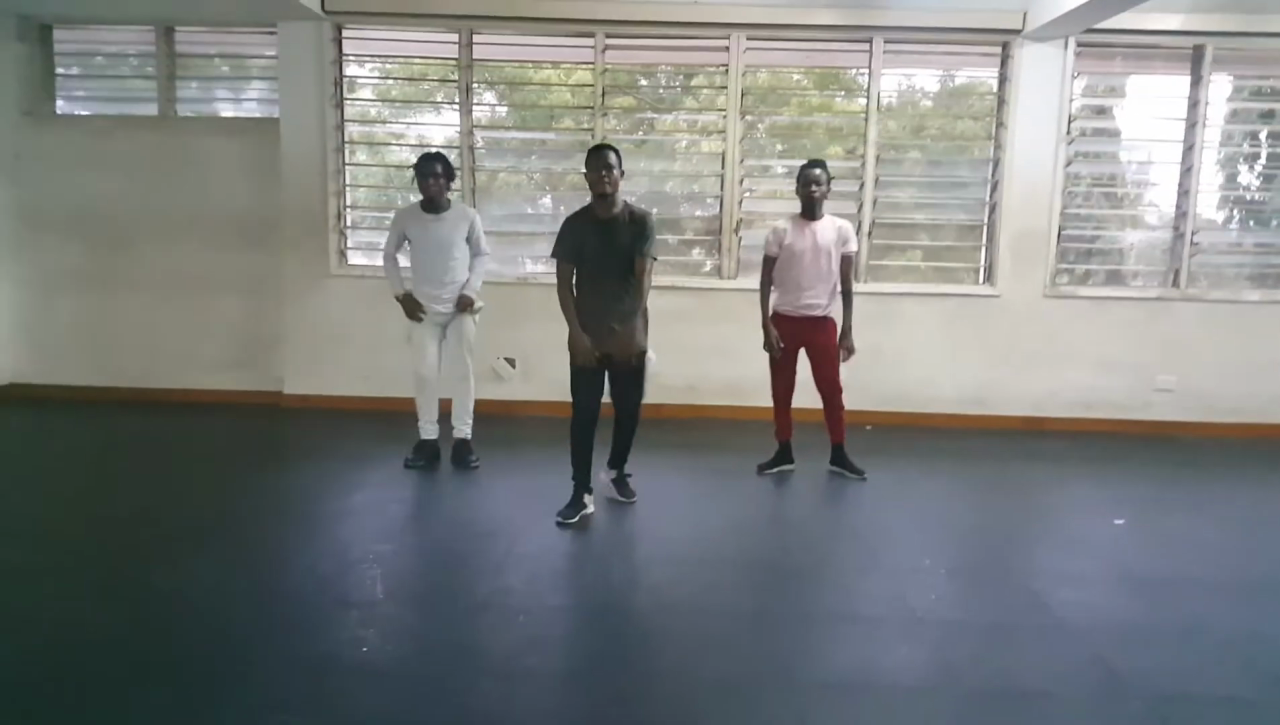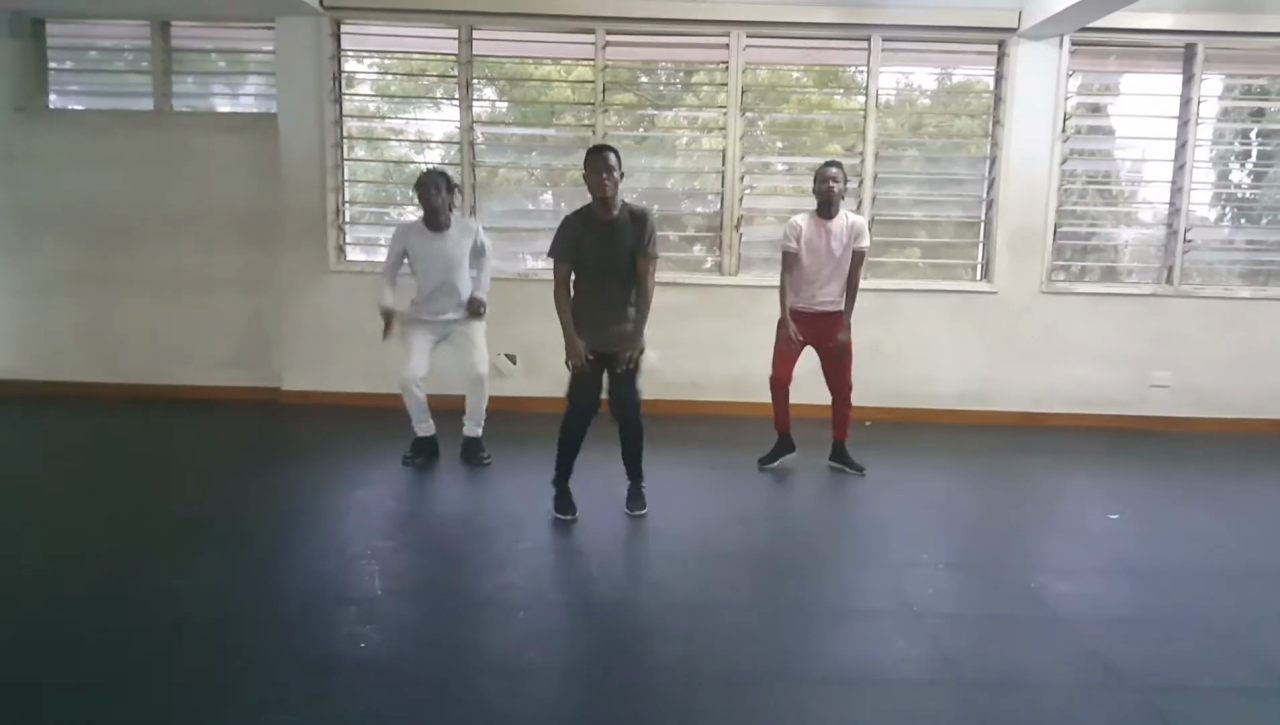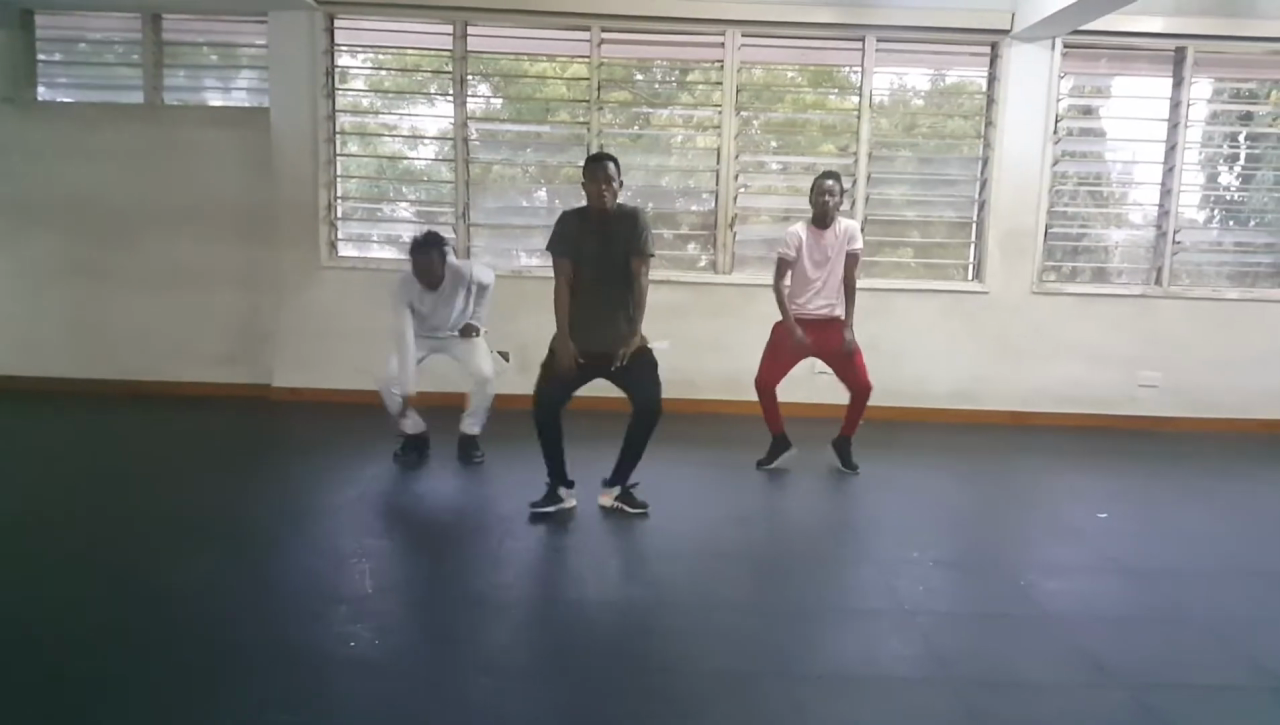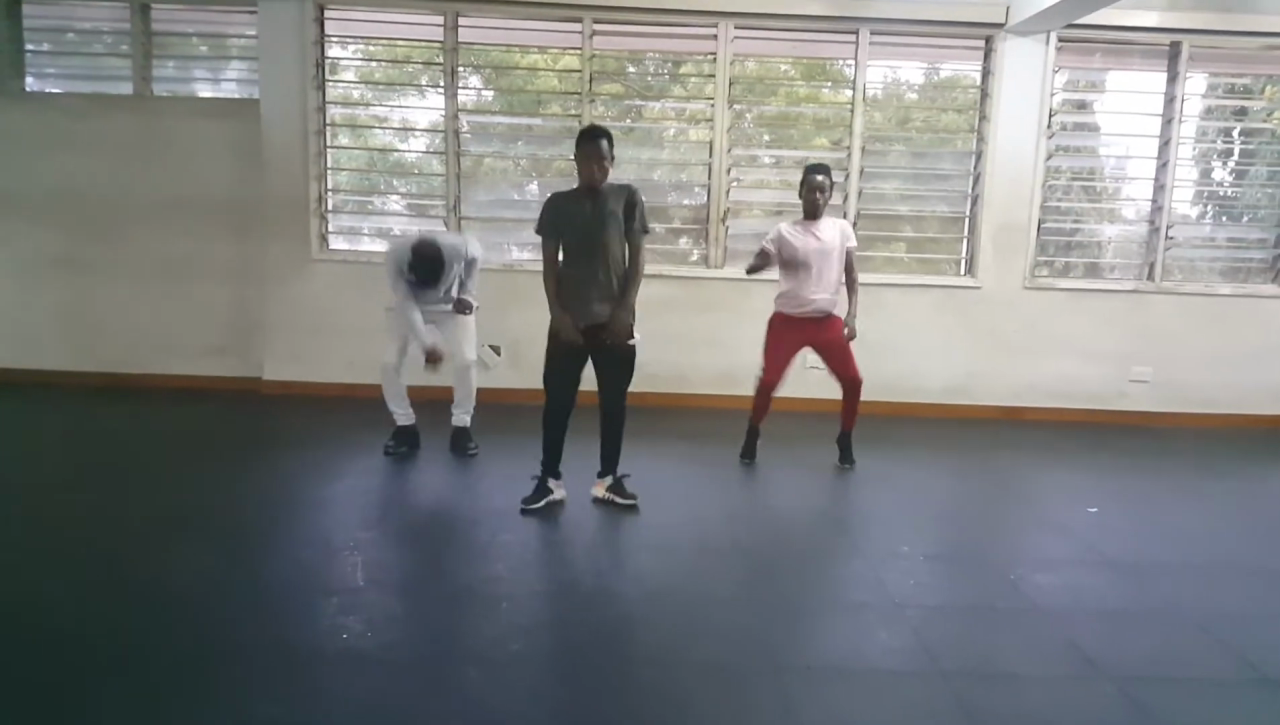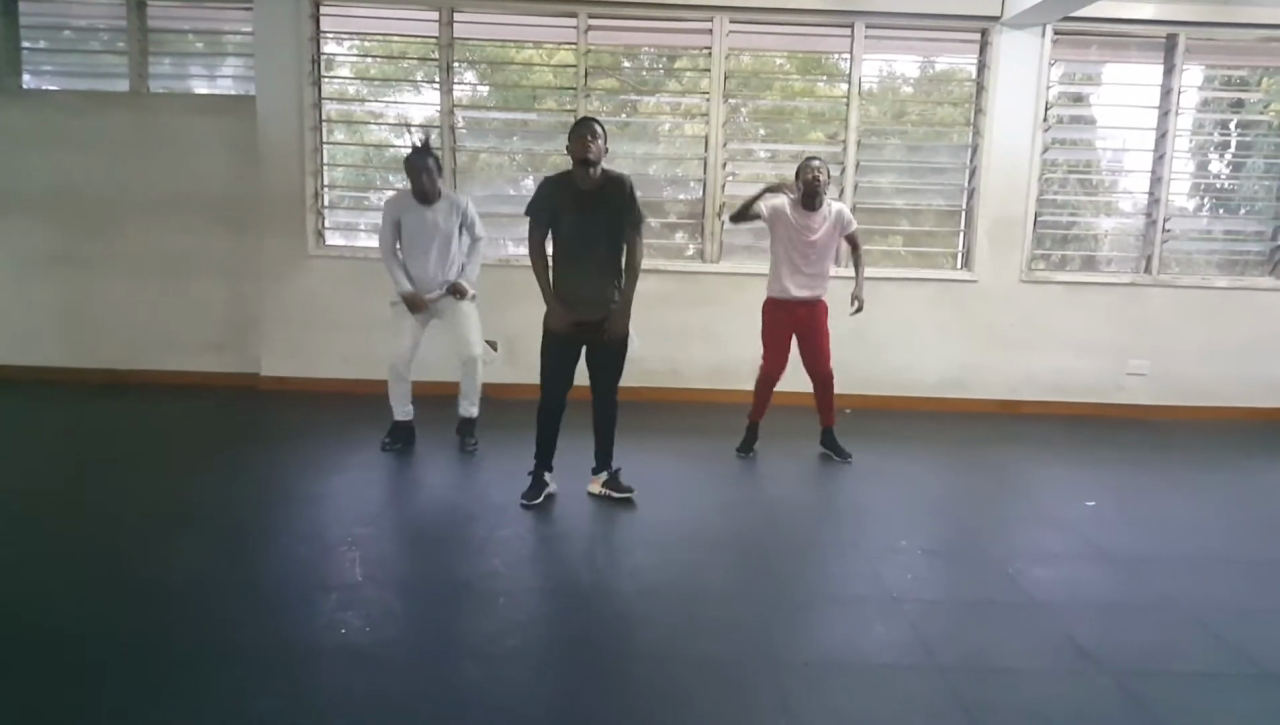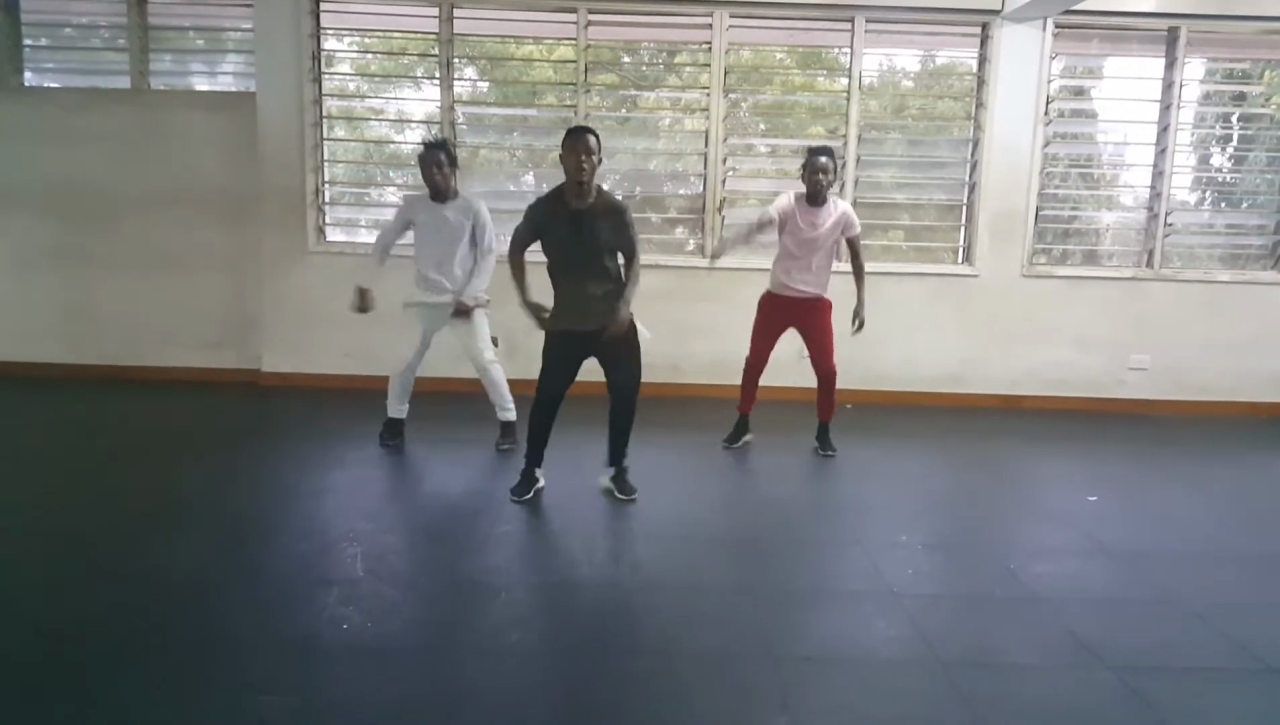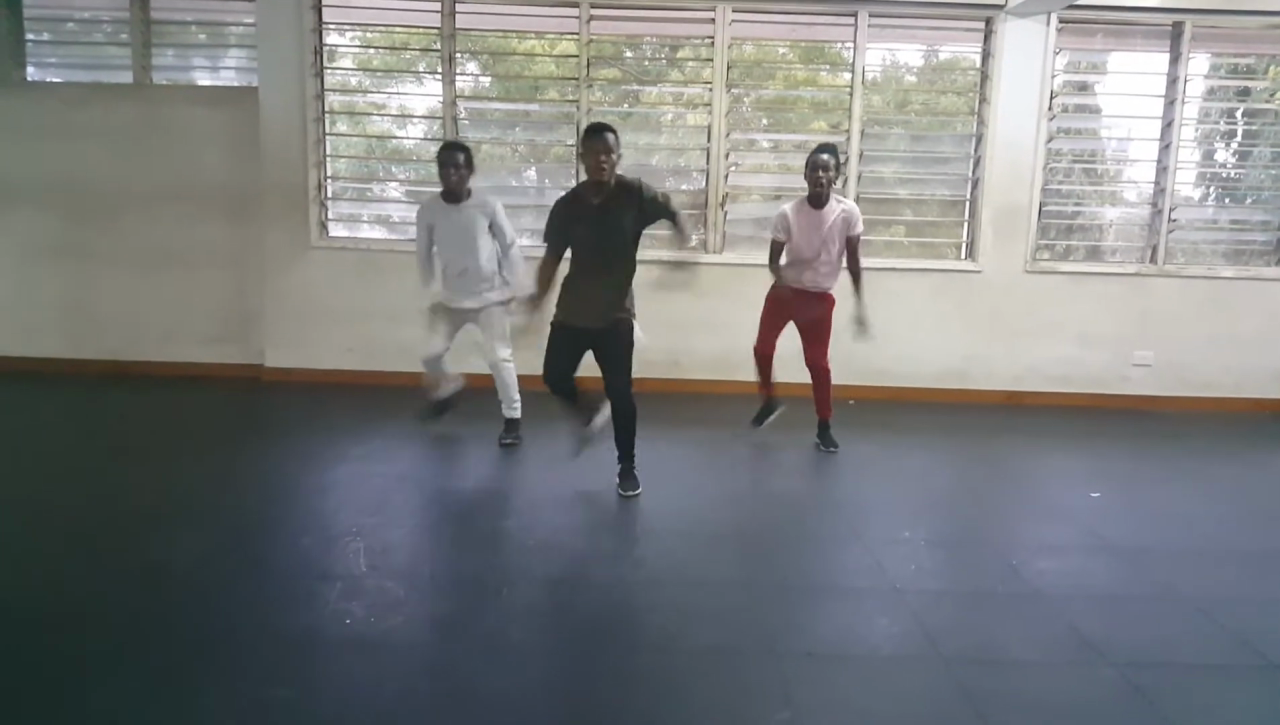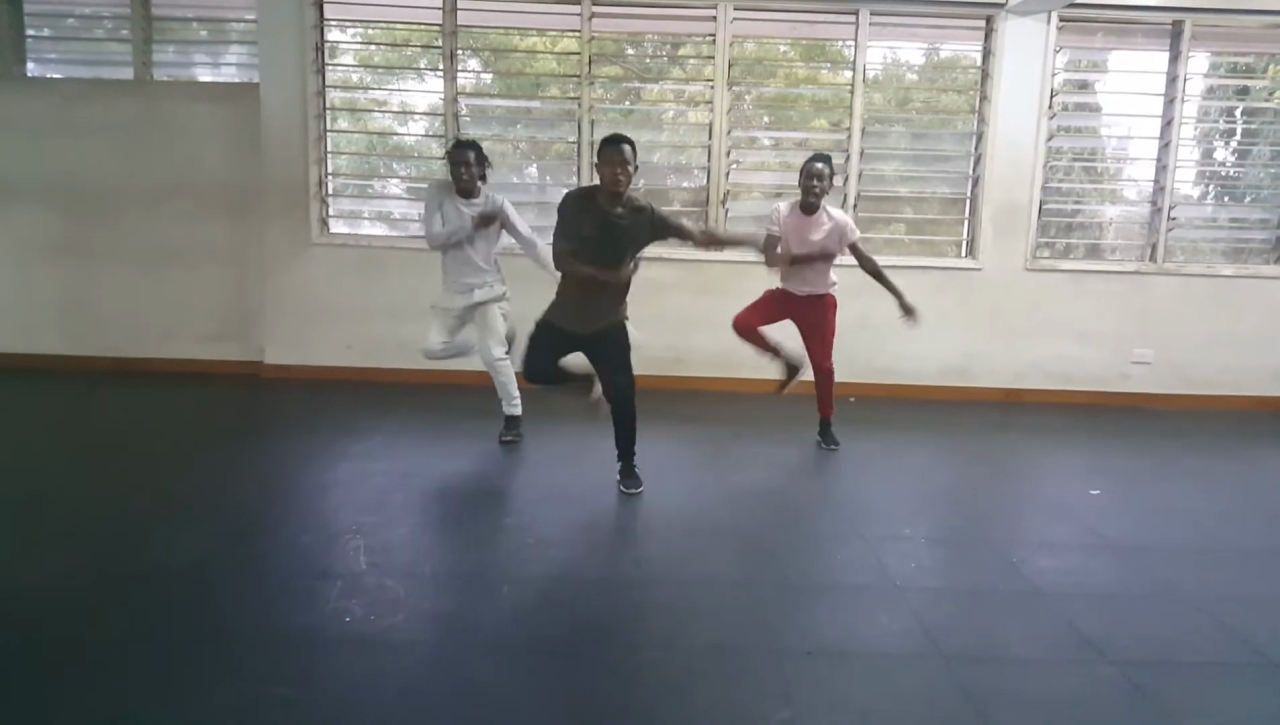
dt=0.2s
person 1, frame 1
left shoulder: (640, 220)
right shoulder: (575, 224)
left elbow: (644, 274)
right elbow: (563, 281)
left wrist: (635, 326)
right wrist: (576, 332)
left hip: (627, 333)
right hip: (587, 336)
left knee: (629, 408)
right knee: (584, 412)
left ankle: (617, 470)
right ankle: (581, 492)
person 1, frame 2
left shoulder: (640, 219)
right shoulder: (573, 225)
left elbow: (646, 278)
right elbow: (561, 284)
left wrist: (639, 333)
right wrist: (570, 337)
left hip: (625, 332)
right hip: (585, 336)
left knee: (625, 409)
right knee: (582, 407)
left ankle: (635, 485)
right ankle: (562, 487)
person 1, frame 3
left shoulder: (634, 220)
right shoulder: (569, 223)
left elbow: (640, 279)
right elbow: (562, 282)
left wrist: (635, 333)
right wrist: (562, 338)
left hip: (622, 337)
right hip: (579, 338)
left knee: (650, 406)
right knee: (546, 403)
left ankle: (617, 486)
right ankle: (560, 486)
person 1, frame 4
left shoulder: (627, 197)
right shoulder: (558, 204)
left elbow: (637, 255)
right elbow: (550, 262)
left wrist: (627, 308)
right wrist: (557, 314)
left hip: (613, 317)
right hip: (570, 318)
left knee: (613, 399)
right knee: (558, 399)
left ankle: (608, 478)
right ankle: (550, 479)
person 1, frame 5
left shoulder: (620, 187)
right shoulder: (551, 189)
left elbow: (634, 249)
right elbow: (536, 246)
left wrist: (625, 305)
right wrist: (551, 303)
left hip: (608, 312)
right hip: (564, 313)
left knee: (606, 394)
right knee: (552, 393)
left ankle: (603, 473)
right ankle: (542, 474)
person 1, frame 6
left shoulder: (614, 209)
right shoulder: (544, 208)
left elbow: (632, 259)
right elbow: (516, 251)
left wrist: (623, 307)
right wrist: (527, 302)
left hip: (612, 321)
right hip: (566, 322)
left knee: (626, 394)
right knee: (547, 396)
left ankle: (617, 470)
right ankle: (531, 471)
person 1, frame 7
left shoulder: (635, 193)
right shoulder: (568, 206)
left elbow: (675, 214)
right elbow: (552, 258)
left wrist: (684, 246)
right wrist: (534, 305)
left hip: (615, 314)
right hip: (571, 312)
left knee: (620, 392)
right knee: (555, 379)
left ankle: (627, 467)
right ankle: (591, 411)
person 1, frame 8
left shoulder: (644, 215)
right shoulder: (575, 202)
left elbow: (697, 236)
right elbow: (561, 260)
right wrist: (607, 277)
left hip: (608, 320)
right hip: (565, 314)
left knee: (622, 394)
right knee: (535, 371)
left ankle: (627, 465)
right ankle: (583, 379)
person 2, frame 1
left shoulder: (842, 229)
right shoulder: (780, 230)
left elbow: (846, 283)
right elbow: (766, 281)
left wrist: (847, 330)
right wrist: (767, 326)
left hip: (822, 322)
right hip: (784, 320)
left knee: (831, 390)
right knee: (781, 390)
left ankle: (838, 455)
right ankle: (784, 453)
person 2, frame 2
left shoulder: (856, 225)
right shoulder: (797, 225)
left elbow: (853, 278)
right elbow: (786, 275)
left wrist: (846, 325)
right wrist: (785, 321)
left hip: (832, 317)
right hip: (798, 315)
left knee: (842, 387)
right knee: (779, 379)
left ankle: (839, 451)
right ankle: (784, 442)
person 2, frame 3
left shoulder: (850, 230)
right shoulder: (795, 233)
left elbow: (849, 280)
right elbow: (779, 283)
left wrist: (848, 328)
right wrist: (791, 327)
left hip: (831, 323)
right hip: (796, 322)
left knee: (862, 386)
right knee: (764, 382)
left ankle: (843, 443)
right ankle: (780, 441)
person 2, frame 4
left shoulder: (842, 228)
right shoulder: (784, 231)
left elbow: (851, 275)
right elbow: (752, 269)
left wrist: (852, 316)
right wrist: (780, 262)
left hip: (827, 320)
right hip: (787, 320)
left knee: (853, 380)
right knee: (769, 380)
left ankle: (845, 439)
right ankle: (752, 434)
person 2, frame 5
left shoulder: (839, 212)
right shoulder: (780, 207)
left elbow: (856, 248)
right elbow: (736, 219)
left wrist: (859, 286)
right wrist: (766, 190)
left hip: (813, 306)
right hip: (778, 305)
left knee: (822, 372)
right knee: (771, 370)
left ankle: (828, 436)
right ankle: (752, 431)
person 2, frame 6
left shoulder: (843, 212)
right shoulder: (787, 204)
left elbow: (856, 257)
right elbow: (756, 227)
left wrist: (860, 302)
right wrist: (728, 245)
left hip: (814, 303)
right hip: (777, 299)
left knee: (826, 369)
right knee: (754, 363)
left ankle: (823, 432)
right ankle: (742, 424)
person 2, frame 7
left shoulder: (848, 211)
right shoulder: (788, 213)
left elbow: (853, 260)
right elbow: (773, 263)
left wrist: (860, 303)
right wrist: (789, 290)
left hip: (820, 296)
right hip: (787, 291)
left knee: (818, 364)
right knee: (763, 348)
left ankle: (824, 428)
right ankle: (769, 401)
person 2, frame 8
left shoulder: (839, 221)
right shoulder: (781, 212)
left elbow: (865, 261)
right elbow: (771, 258)
left wrist: (900, 297)
right wrist: (818, 254)
left hip: (819, 300)
right hip: (785, 293)
left knee: (822, 365)
right knee: (742, 323)
left ankle: (825, 426)
right ankle: (787, 362)
person 3, frame 1
left shoulder: (467, 216)
right shoulder: (405, 217)
left elbow: (481, 255)
right elbow: (389, 255)
left wrist: (470, 291)
right wrist: (400, 293)
left hip: (459, 307)
right hip: (423, 308)
left knee: (462, 372)
right knee: (425, 373)
left ankle: (462, 439)
right ankle: (428, 440)
person 3, frame 2
left shoulder: (470, 229)
right shoulder: (405, 234)
left elbow: (484, 256)
right elbow: (389, 273)
left wrist: (480, 294)
right wrist: (388, 306)
left hip: (464, 316)
right hip: (423, 319)
left knee: (478, 372)
right knee: (410, 376)
left ankle: (472, 438)
right ankle: (425, 438)
person 3, frame 3
left shoulder: (464, 271)
right shoulder: (404, 287)
left elbow: (488, 280)
right elbow: (405, 336)
left wrist: (475, 320)
right wrist: (406, 390)
left hip: (458, 333)
right hip: (421, 335)
left knee: (485, 375)
right knee: (389, 384)
left ankle: (469, 436)
right ankle: (415, 435)
person 3, frame 4
left shoulder: (458, 247)
right shoulder: (396, 256)
left elbow: (475, 255)
right elbow: (407, 304)
left wrist: (467, 294)
right wrist: (427, 344)
left hip: (451, 307)
right hip: (412, 308)
left knee: (465, 358)
right knee: (391, 362)
left ankle: (461, 428)
right ankle: (405, 427)
person 3, frame 5
left shoulder: (459, 204)
right shoulder: (395, 205)
left elbow: (477, 240)
right elbow: (388, 252)
left wrist: (466, 279)
right wrist: (406, 290)
left hip: (452, 292)
right hip: (413, 293)
left knee: (472, 351)
right knee: (399, 358)
left ankle: (468, 421)
right ankle: (402, 424)
person 3, frame 6
left shoulder: (473, 208)
right shoulder: (412, 206)
left elbow: (488, 253)
right elbow: (383, 244)
left wrist: (472, 296)
right wrist: (366, 284)
left hip: (463, 301)
right hip: (426, 299)
left knee: (483, 358)
right knee: (407, 362)
left ankle: (508, 423)
right ankle: (394, 420)
person 3, frame 7
left shoulder: (487, 206)
right shoulder: (428, 210)
left elbow: (510, 247)
right elbow: (425, 257)
left wrist: (511, 288)
right wrist: (436, 295)
left hip: (489, 297)
right hip: (451, 299)
left knee: (498, 357)
right knee: (431, 353)
left ankle: (512, 419)
right ankle: (446, 388)
person 3, frame 8
left shoulder: (498, 204)
right shoulder: (439, 195)
left elbow: (529, 242)
right elbow: (434, 239)
right wrist: (474, 225)
left hip: (489, 291)
right hip: (454, 293)
left knee: (492, 356)
right knee: (433, 348)
left ankle: (513, 417)
right ankle: (499, 339)
